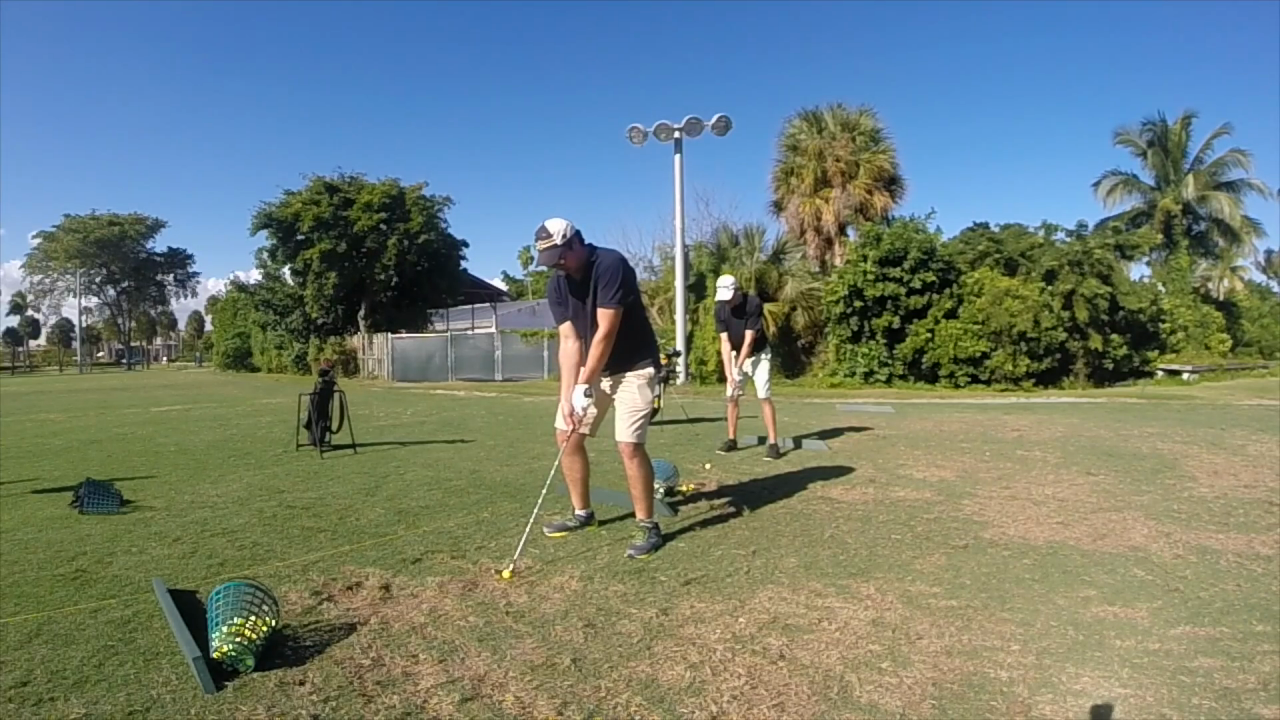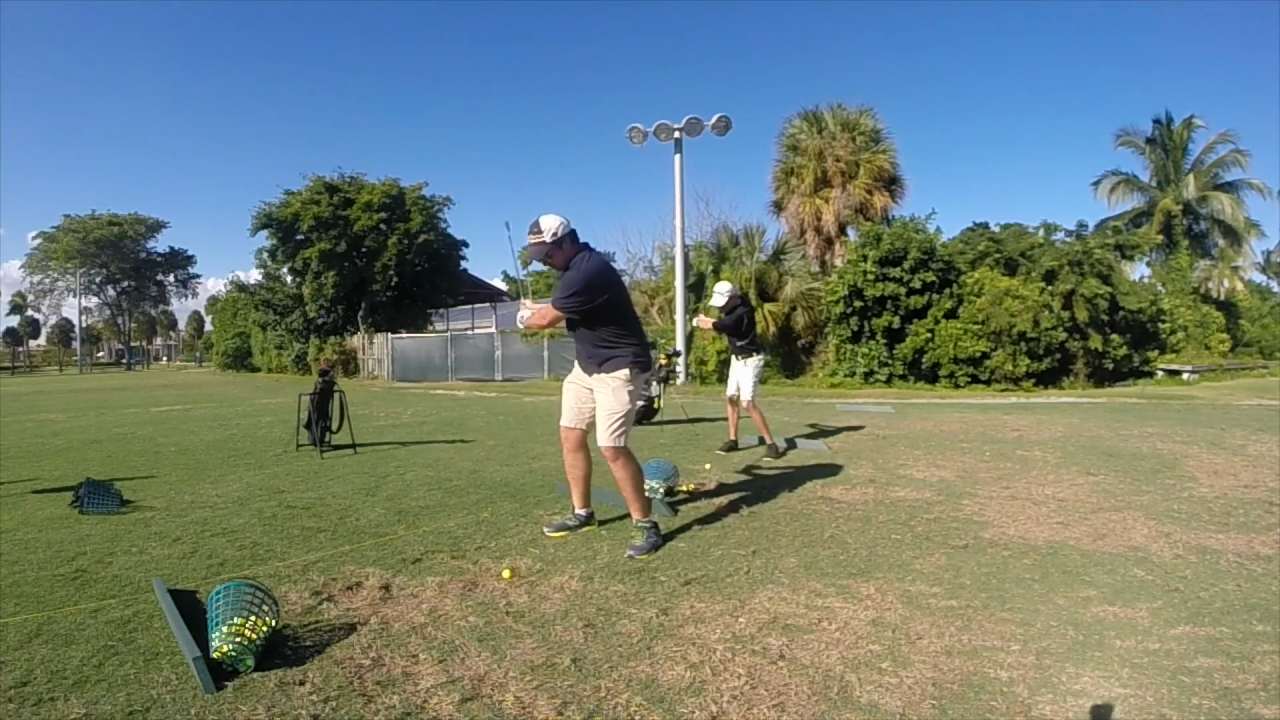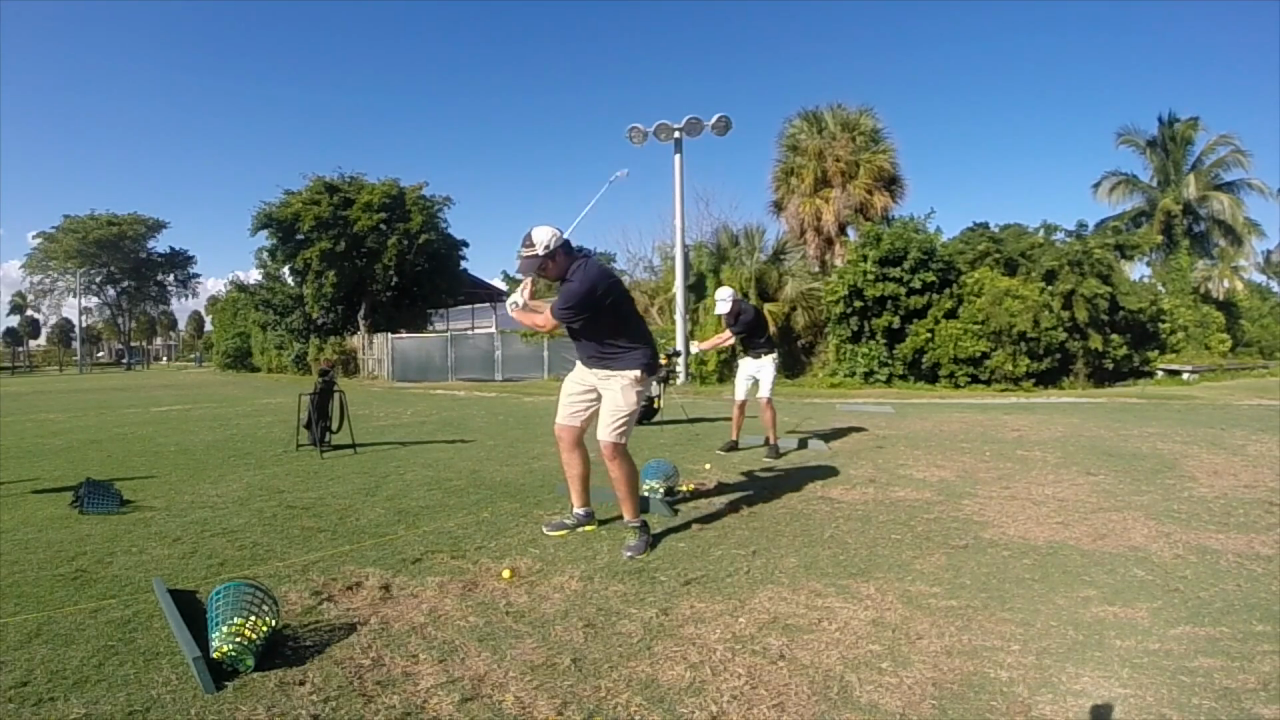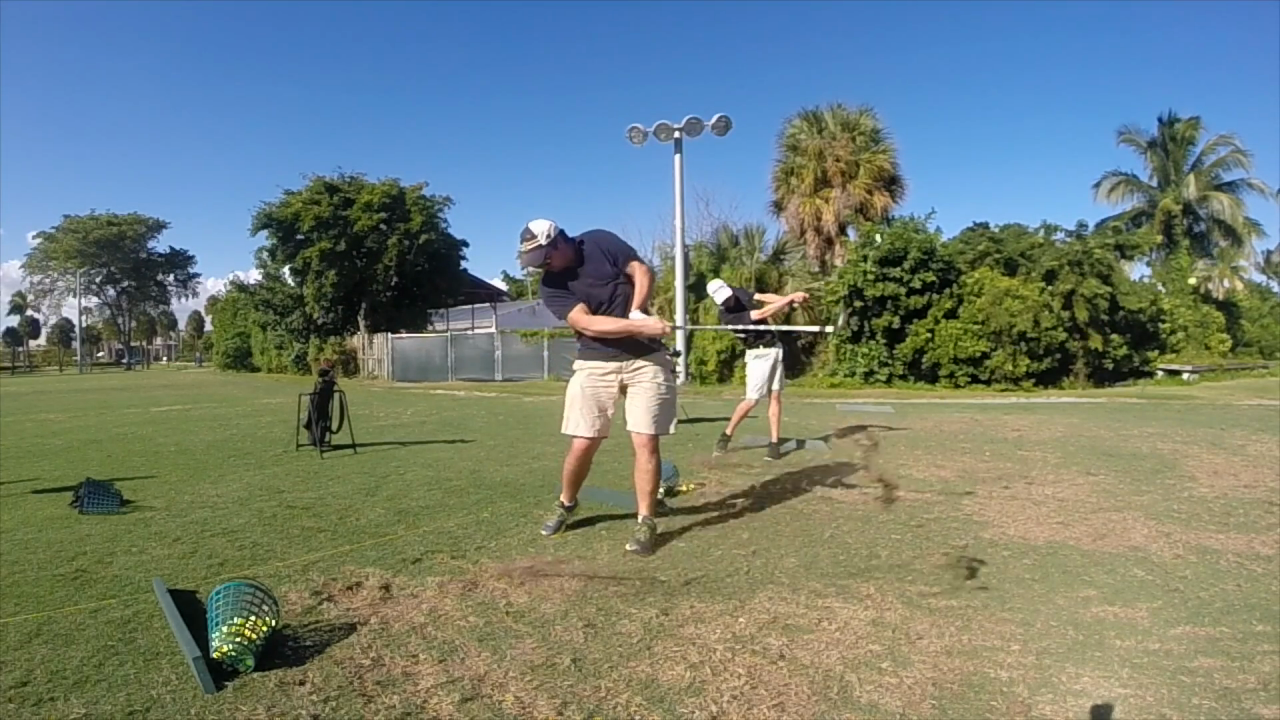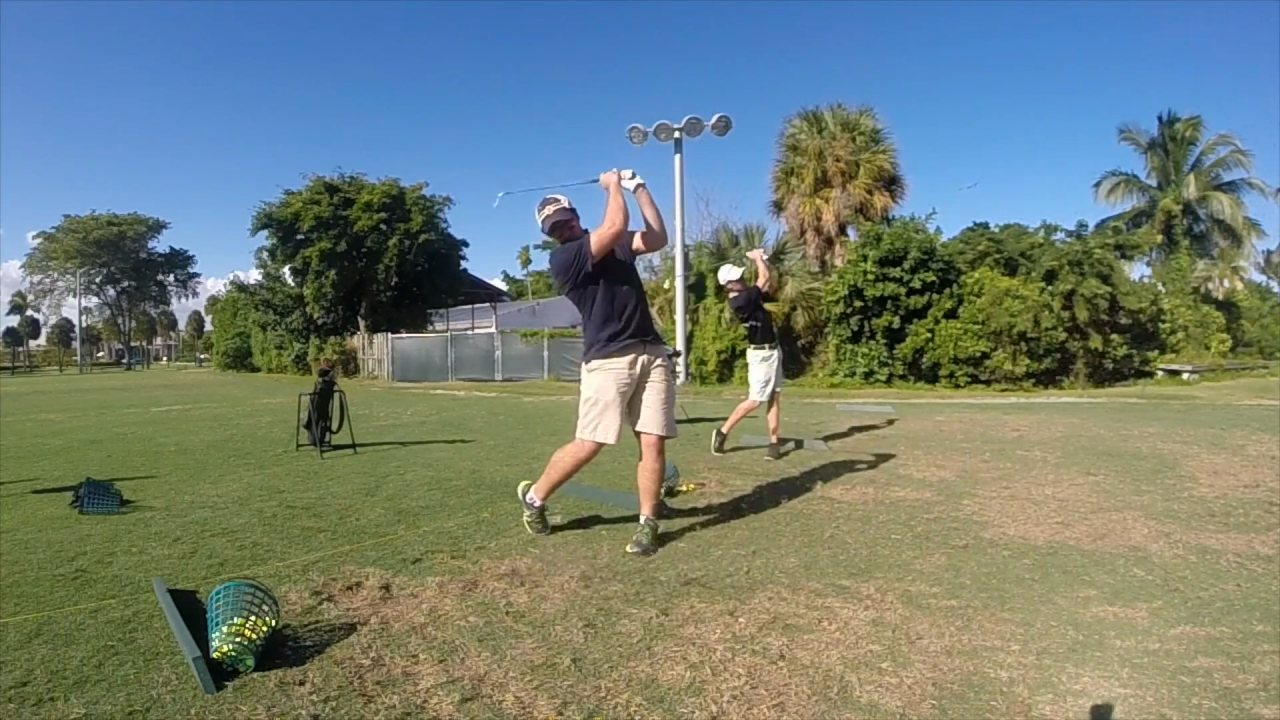
dt=1s
person 1, frame 1
left shoulder: (611, 265)
right shoulder: (557, 284)
left elbow: (605, 333)
right elbow: (570, 341)
left wrist: (584, 388)
right wrist: (566, 396)
left hip: (633, 367)
right hip: (591, 365)
left knee: (629, 445)
right knee: (567, 435)
left ankle: (648, 526)
right ankle: (582, 513)
person 1, frame 2
left shoulder: (587, 271)
right shoulder: (572, 268)
left elbow: (548, 318)
left wrist: (526, 317)
right wrist: (535, 309)
left hip: (619, 366)
right hip: (586, 365)
left knee: (612, 447)
right knee: (571, 436)
left ankle: (646, 526)
right ankle: (582, 513)
person 1, frame 3
left shoulder: (584, 282)
right shoulder: (577, 269)
left elbow: (545, 323)
right elbow: (559, 307)
left wrist: (516, 311)
right wrist: (528, 302)
left hip: (626, 367)
right hip: (591, 364)
left knee: (610, 445)
right knee: (566, 433)
left ankle: (636, 526)
right ankle: (582, 512)
person 1, frame 4
left shoulder: (600, 242)
right shoulder: (551, 285)
left elbow: (643, 271)
right elbow: (588, 324)
left wrist: (636, 312)
right wrist: (642, 327)
left hip: (646, 358)
right hip: (596, 363)
left knee: (646, 441)
right knee: (582, 445)
left ankle: (646, 522)
right ankle: (566, 504)
person 1, frame 5
left shoulder: (611, 241)
right shoulder: (563, 259)
left elbow: (657, 239)
right elbow: (616, 226)
left wrist: (638, 188)
right wrist: (612, 185)
left hip: (652, 353)
right hip: (608, 360)
left knee: (653, 442)
right knee: (588, 445)
left ankle: (648, 523)
right ankle: (534, 497)
person 2, frame 1
left shoulder: (754, 304)
right shoulder: (720, 310)
left elbow: (749, 339)
right elbow: (725, 342)
left wrist: (738, 368)
right wrist: (728, 373)
left hip: (758, 355)
right hip: (736, 354)
left knee: (764, 397)
right knee: (732, 397)
left ankle: (773, 443)
right ankle: (732, 439)
person 2, frame 2
left shoulder: (737, 317)
right shoulder: (741, 302)
left elbow: (712, 325)
left wrist: (699, 321)
right wrist: (704, 319)
left hip: (750, 360)
right hip: (737, 359)
left knee: (747, 403)
right knee: (731, 398)
left ankle: (771, 443)
right ankle: (733, 440)
person 2, frame 3
left shoulder: (749, 314)
right shoulder: (732, 312)
left elbow: (724, 337)
right elbow: (731, 339)
left wrist: (700, 346)
right wrist: (702, 346)
left hip: (765, 360)
right hip: (747, 359)
left knee: (765, 401)
right knee: (739, 401)
left ankle: (772, 443)
right ankle: (734, 440)
person 2, frame 4
left shoulder: (739, 293)
right shoulder: (726, 315)
left elbow: (764, 297)
right elbow: (762, 313)
left wrist: (790, 298)
right wrist: (789, 299)
left hip: (775, 349)
right hip: (758, 355)
left knee: (775, 397)
right knee: (751, 400)
left ankle: (774, 442)
right ankle: (727, 434)
person 2, frame 5
left shoulder: (746, 294)
right shoulder: (740, 301)
left elbow: (766, 283)
right elbow: (764, 278)
left wrist: (760, 259)
right wrist: (757, 258)
left hip: (773, 350)
right hip: (760, 354)
left knee: (774, 398)
right knee: (755, 401)
left ankle: (774, 443)
right ankle: (722, 432)
